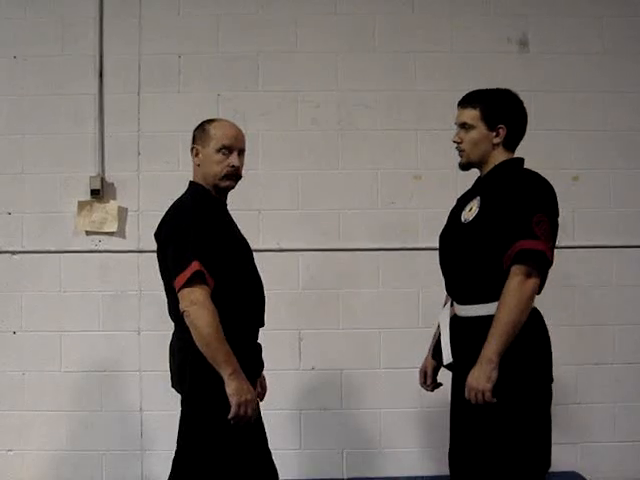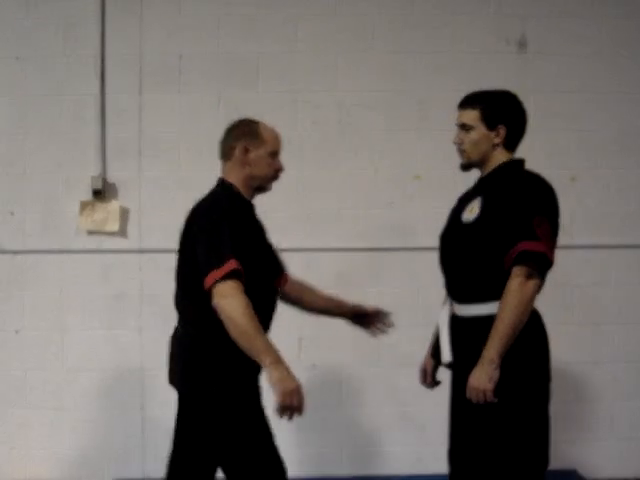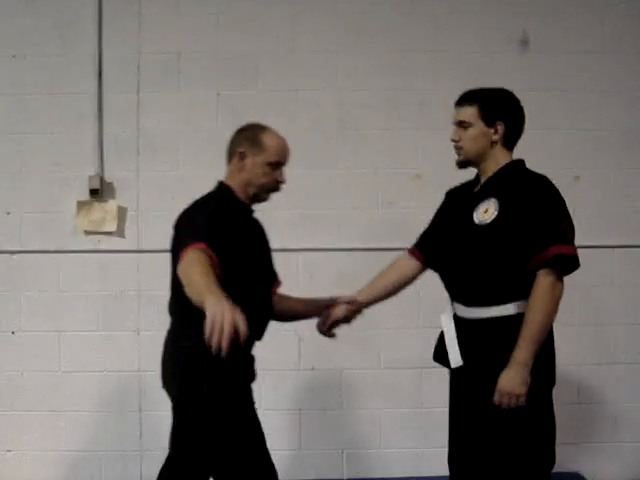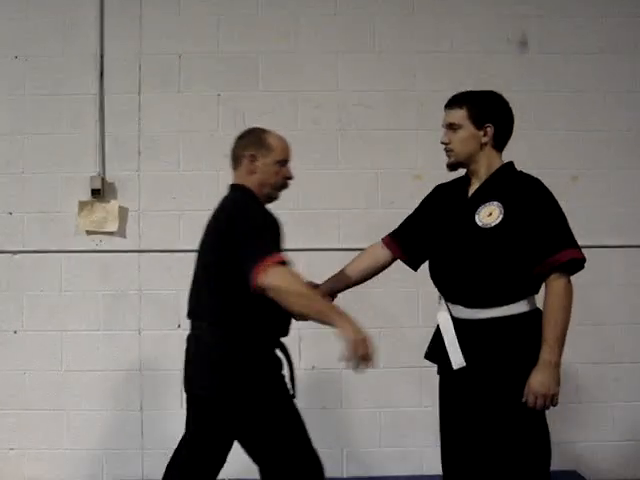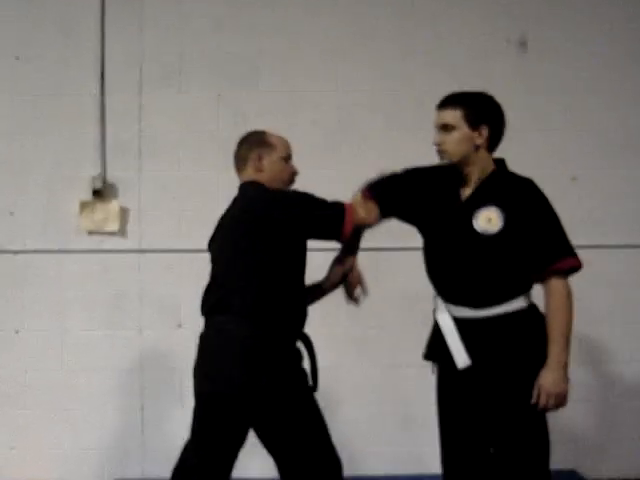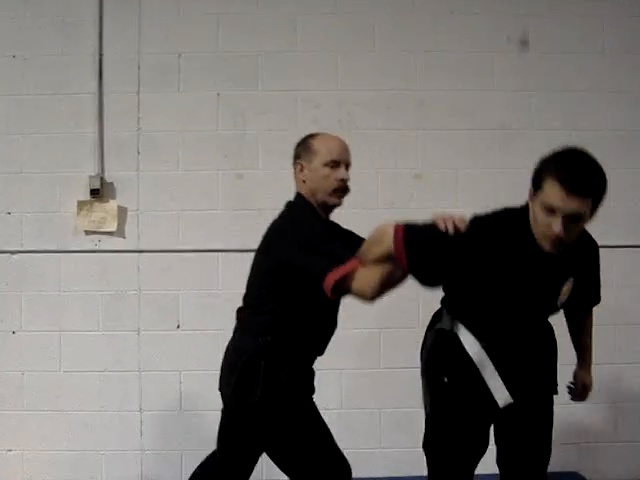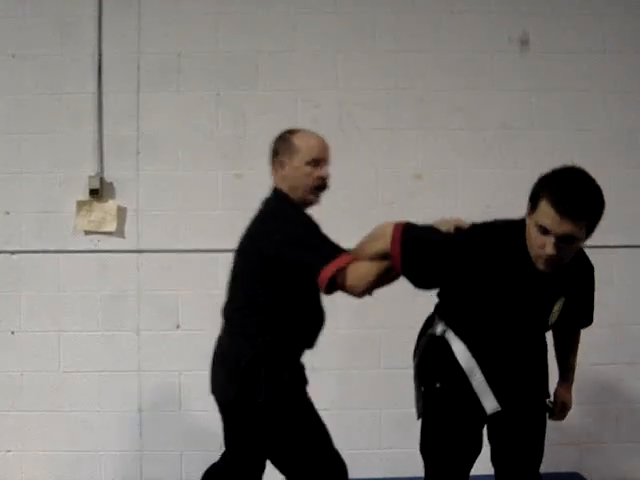
dt=0.7s
person 1, frame 1
left shoulder: (525, 189)
right shoulder: (476, 194)
left elbow: (524, 278)
left wrist: (488, 361)
right wrist: (437, 350)
left hip: (507, 352)
right hip: (472, 347)
person 1, frame 2
left shoulder: (526, 190)
right shoulder: (473, 195)
left elbow: (524, 279)
left wrist: (491, 361)
right wrist: (437, 347)
left hip: (505, 351)
right hip: (470, 346)
person 1, frame 3
left shoulder: (532, 192)
right shoulder: (459, 198)
left elbow: (549, 279)
right elbow: (415, 259)
left wrist: (521, 364)
right wrist: (354, 305)
left hip: (510, 349)
right hip: (467, 350)
person 1, frame 4
left shoulder: (525, 195)
right shoulder: (443, 198)
left elbow: (558, 280)
right elbow: (386, 250)
left wrist: (548, 364)
right wrist: (326, 289)
left hip: (511, 348)
right hip: (458, 348)
person 1, frame 5
left shoulder: (520, 198)
right shoulder: (428, 186)
left elbow: (556, 281)
right elbow: (367, 201)
left wrist: (555, 365)
right wrist: (346, 259)
left hip: (512, 342)
right hip: (456, 344)
person 1, frame 6
left shoulder: (583, 253)
right shoulder: (483, 239)
right elbow: (387, 239)
left wrist: (584, 364)
left hip: (531, 362)
right hip: (462, 357)
person 1, frame 7
left shoulder: (578, 273)
right shoulder: (477, 247)
left elbow: (569, 325)
right elbow: (388, 236)
left wrist: (566, 382)
left hip: (522, 368)
right hip: (454, 361)
person 2, frame 1
left shoulder: (214, 214)
right shoulder: (188, 217)
right elbow: (194, 304)
left wrist: (247, 366)
right wrist: (233, 375)
left hip: (216, 368)
right hip: (214, 370)
person 2, frame 2
left shoulder: (243, 217)
right shoulder: (216, 215)
left elbow: (282, 284)
right elbow: (227, 299)
left wrist: (351, 311)
right wrist: (277, 369)
left hip: (206, 363)
right hip: (213, 365)
person 2, frame 3
left shoulder: (249, 226)
right shoulder: (208, 215)
left elbow: (267, 301)
right elbow: (193, 263)
left wrist: (325, 307)
right wrist: (217, 301)
left hip: (215, 366)
right hip: (203, 365)
person 2, frame 4
left shoulder: (228, 215)
right shoulder: (249, 216)
right elbow: (270, 277)
left wrist: (306, 299)
right wrist: (342, 321)
left hip: (206, 357)
right hip: (239, 363)
person 2, frame 5
left shoulder: (230, 222)
right shoulder: (278, 206)
right elbow: (361, 216)
left wrist: (329, 282)
left hip: (218, 352)
right hip: (262, 357)
person 2, frame 6
left shoulder: (316, 226)
right shoulder: (297, 228)
left elbow: (373, 261)
right elbow: (364, 284)
left hip: (254, 368)
right hip: (264, 374)
person 2, frame 7
left shoulder: (282, 221)
right shoulder: (285, 225)
left elbow: (340, 273)
right elbow: (356, 280)
left hip: (242, 364)
right hip: (261, 372)
